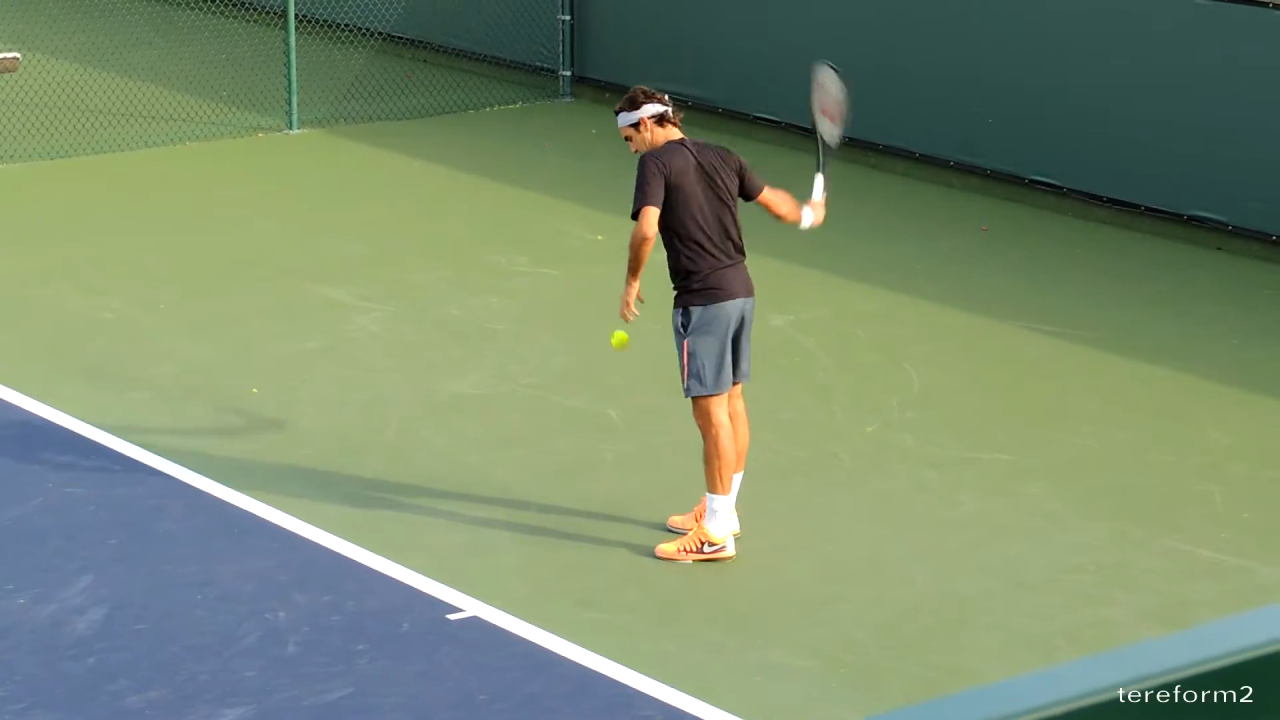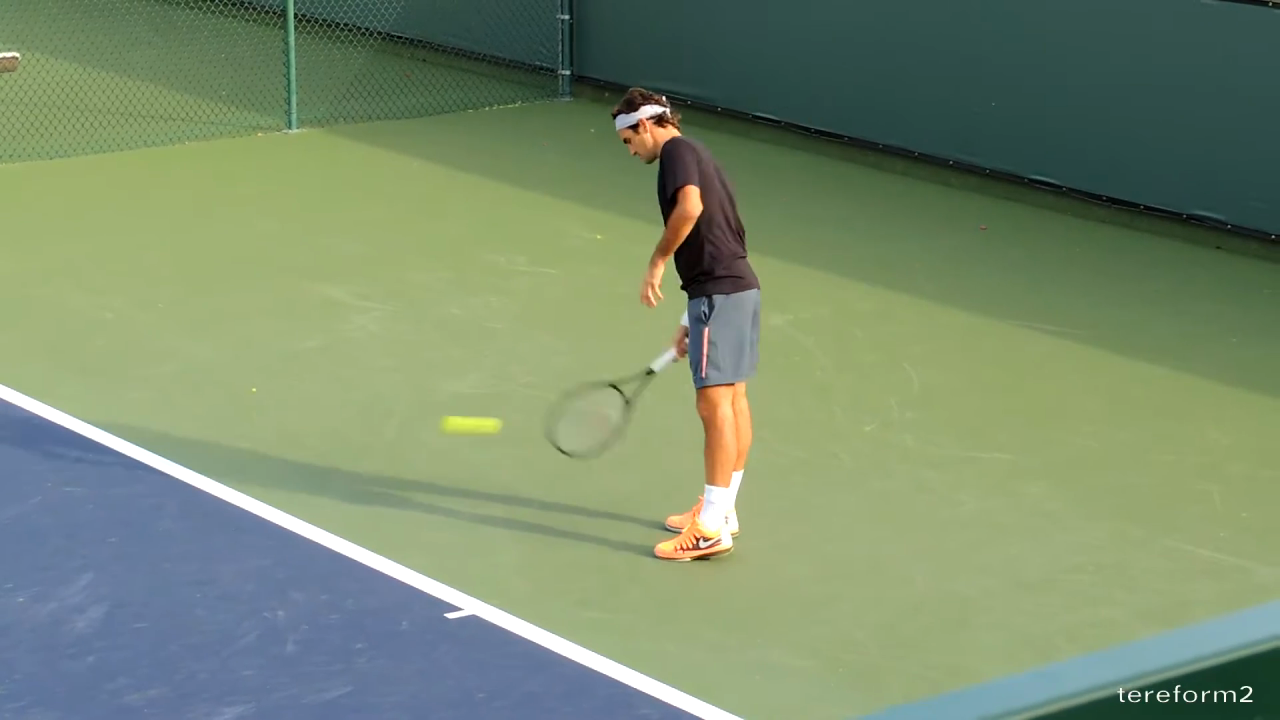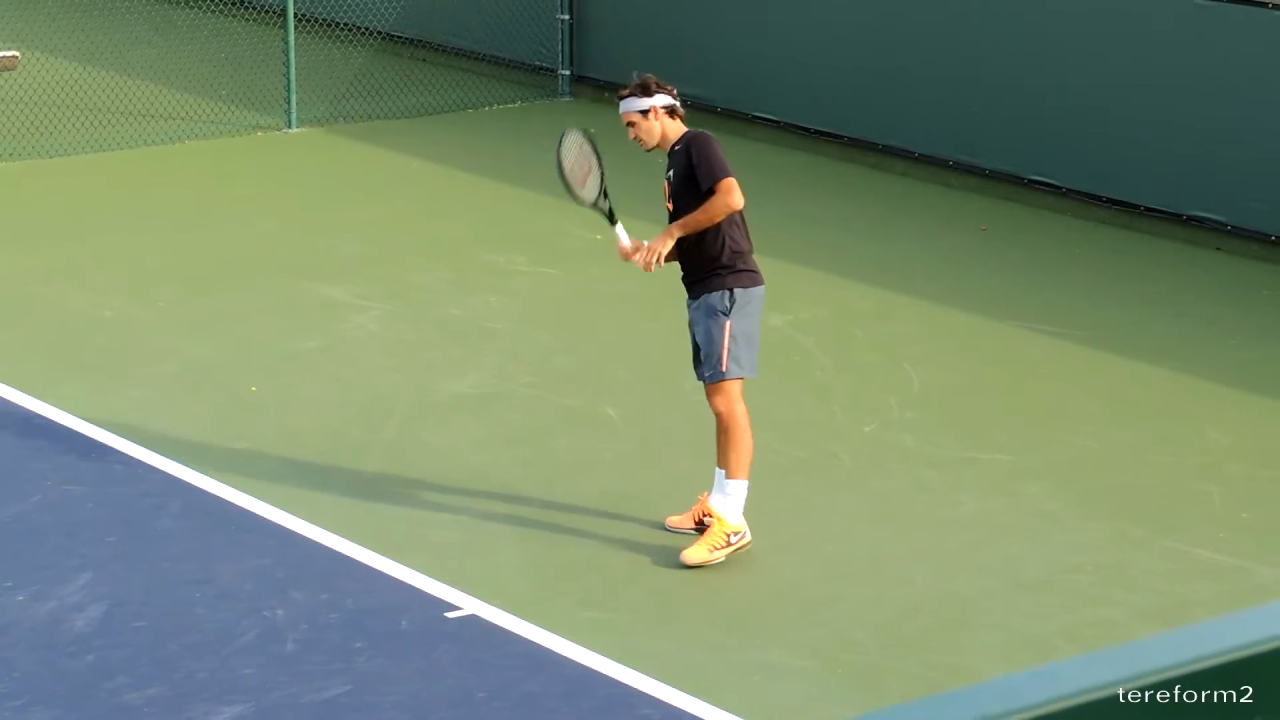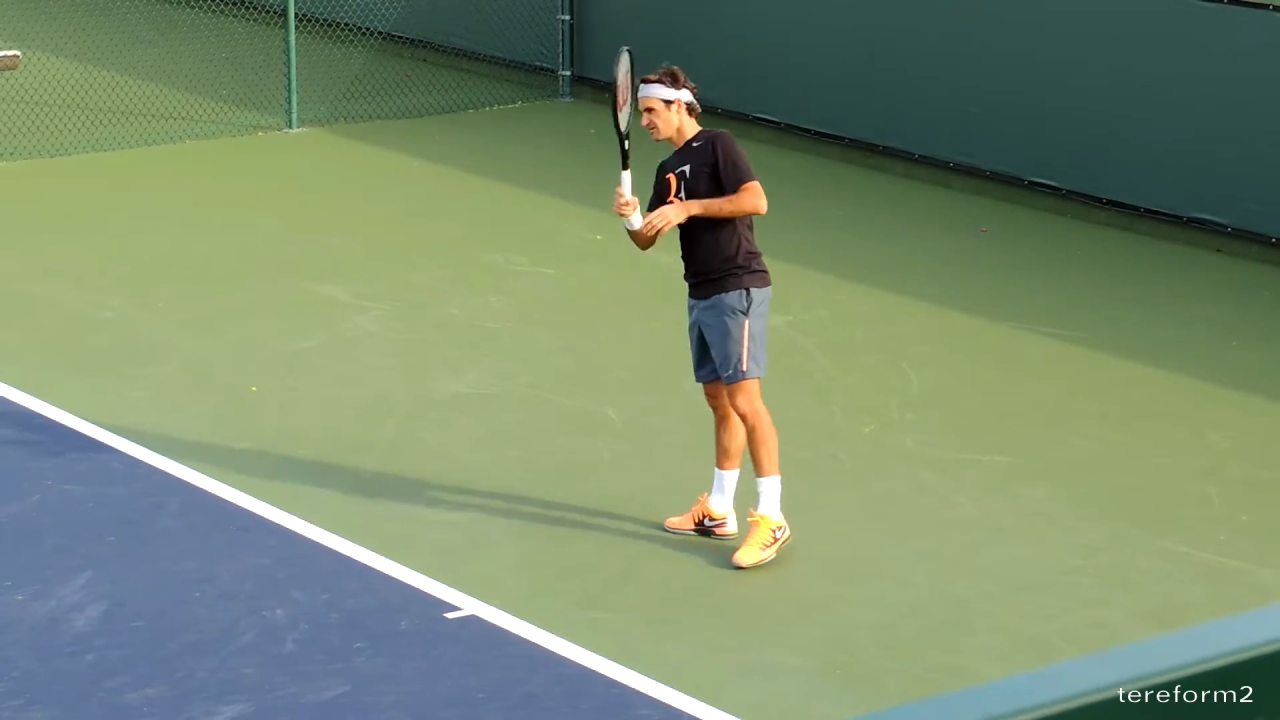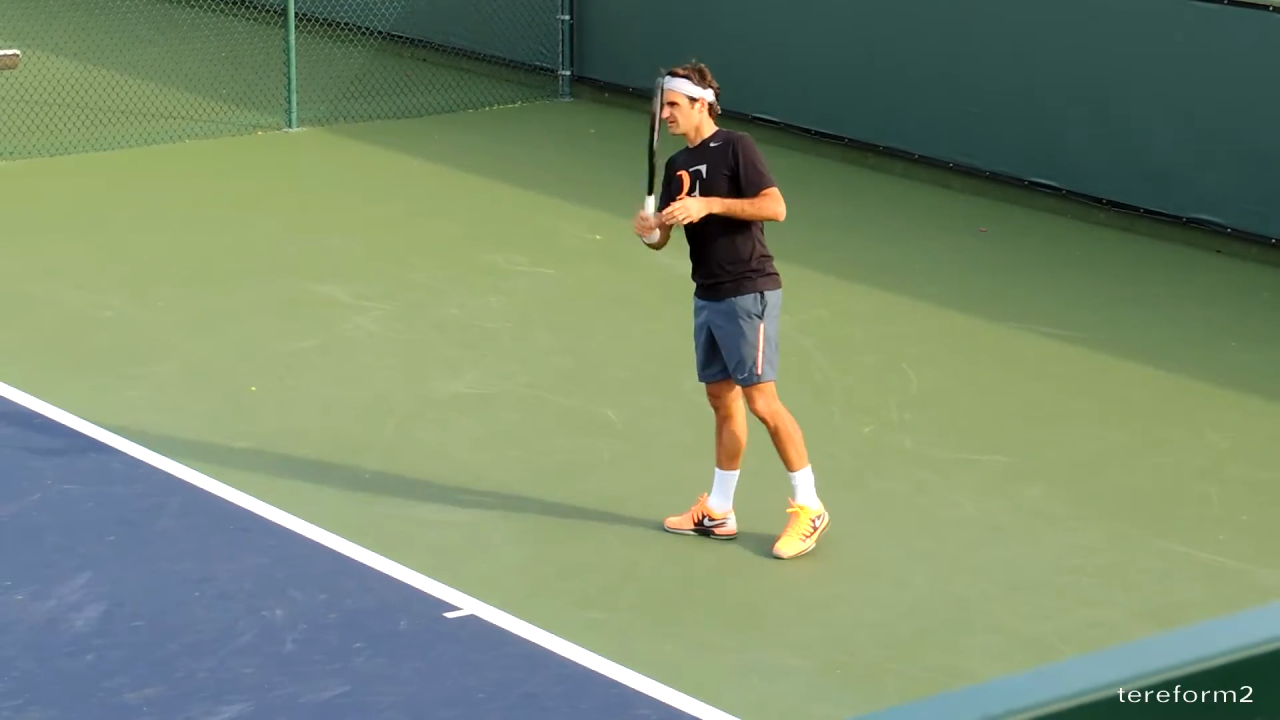
dt=0.2s
person 1, frame 1
left shoulder: (655, 162)
right shoulder: (721, 158)
left elbow: (646, 228)
right elbow: (772, 200)
left wrist: (632, 282)
right wrist: (807, 214)
left hip: (703, 300)
right hip: (740, 291)
left knee: (710, 413)
right knee: (730, 403)
left ankle: (715, 533)
right ankle: (721, 511)
person 1, frame 2
left shoulder: (676, 152)
right shoulder: (701, 157)
left elbow: (690, 208)
left wrist: (657, 263)
right wrist: (688, 320)
left hip: (719, 292)
right hip: (738, 288)
left knee: (714, 404)
right knee: (732, 401)
left ankle: (710, 528)
right ankle: (721, 510)
person 1, frame 3
left shoulder: (699, 143)
right shoulder: (677, 164)
left elbow: (732, 198)
right elbow: (689, 244)
left wrist: (671, 232)
right wrist: (646, 250)
left hip: (729, 289)
right hip: (709, 291)
left knee: (725, 401)
right knee: (726, 400)
left ankle: (730, 522)
right ankle: (719, 506)
person 1, frame 4
left shoulder: (719, 144)
right shoulder: (668, 168)
left elbow: (756, 201)
right elbow: (647, 240)
left wrist: (685, 208)
right wrist: (632, 217)
left hip: (738, 291)
right hip: (702, 297)
left knee: (744, 400)
right knee: (718, 400)
left ankle: (771, 517)
right ankle: (719, 510)
person 1, frame 5
left shoulder: (737, 147)
right shoulder: (676, 165)
left elbow: (775, 207)
right elbow: (662, 238)
left wrist: (709, 204)
right wrist: (649, 229)
left hip: (749, 295)
right hip: (707, 298)
left knee: (762, 403)
right knee: (722, 401)
left ankle: (809, 507)
right ankle: (717, 510)
